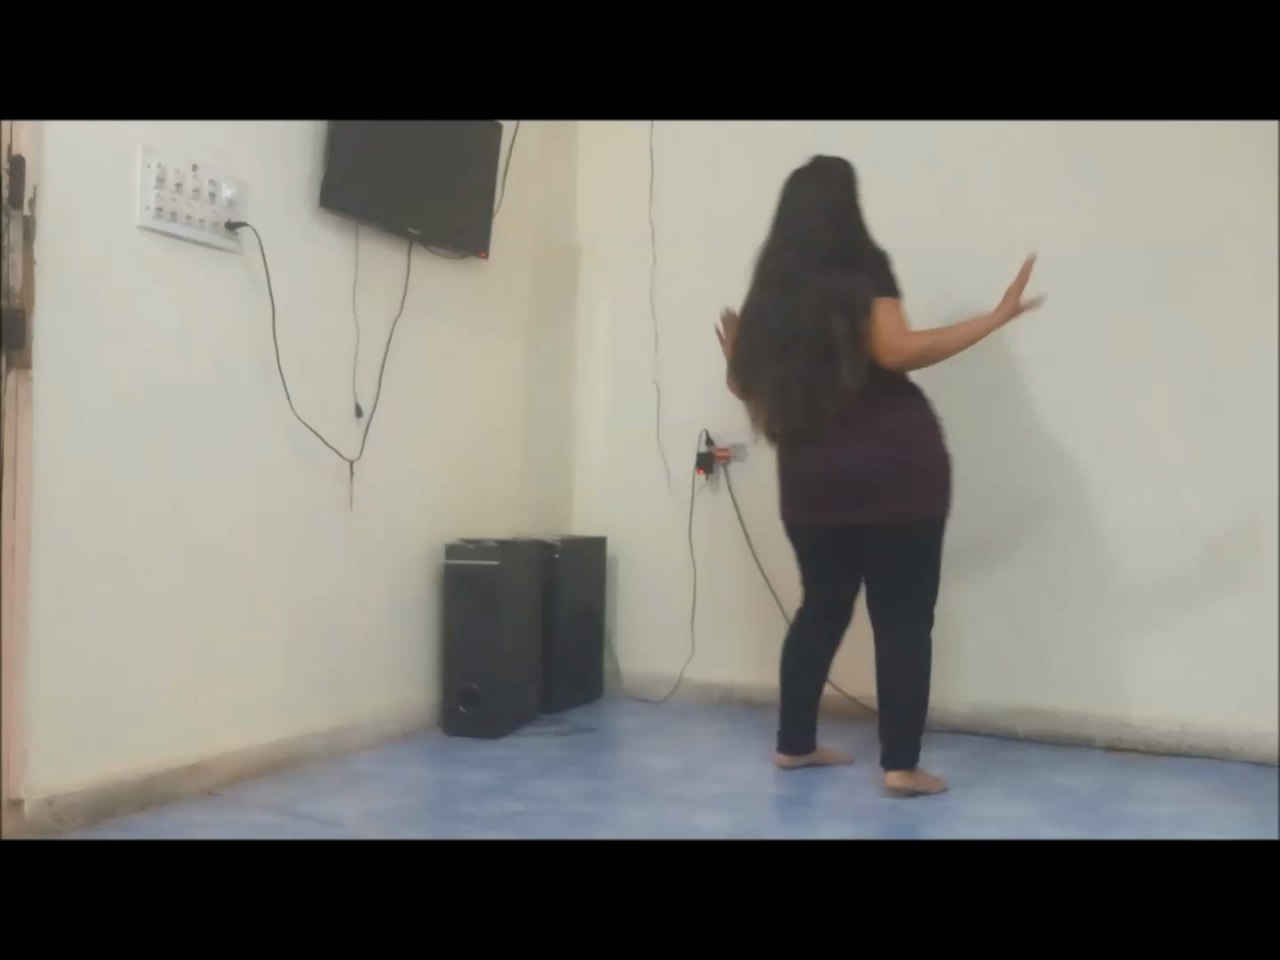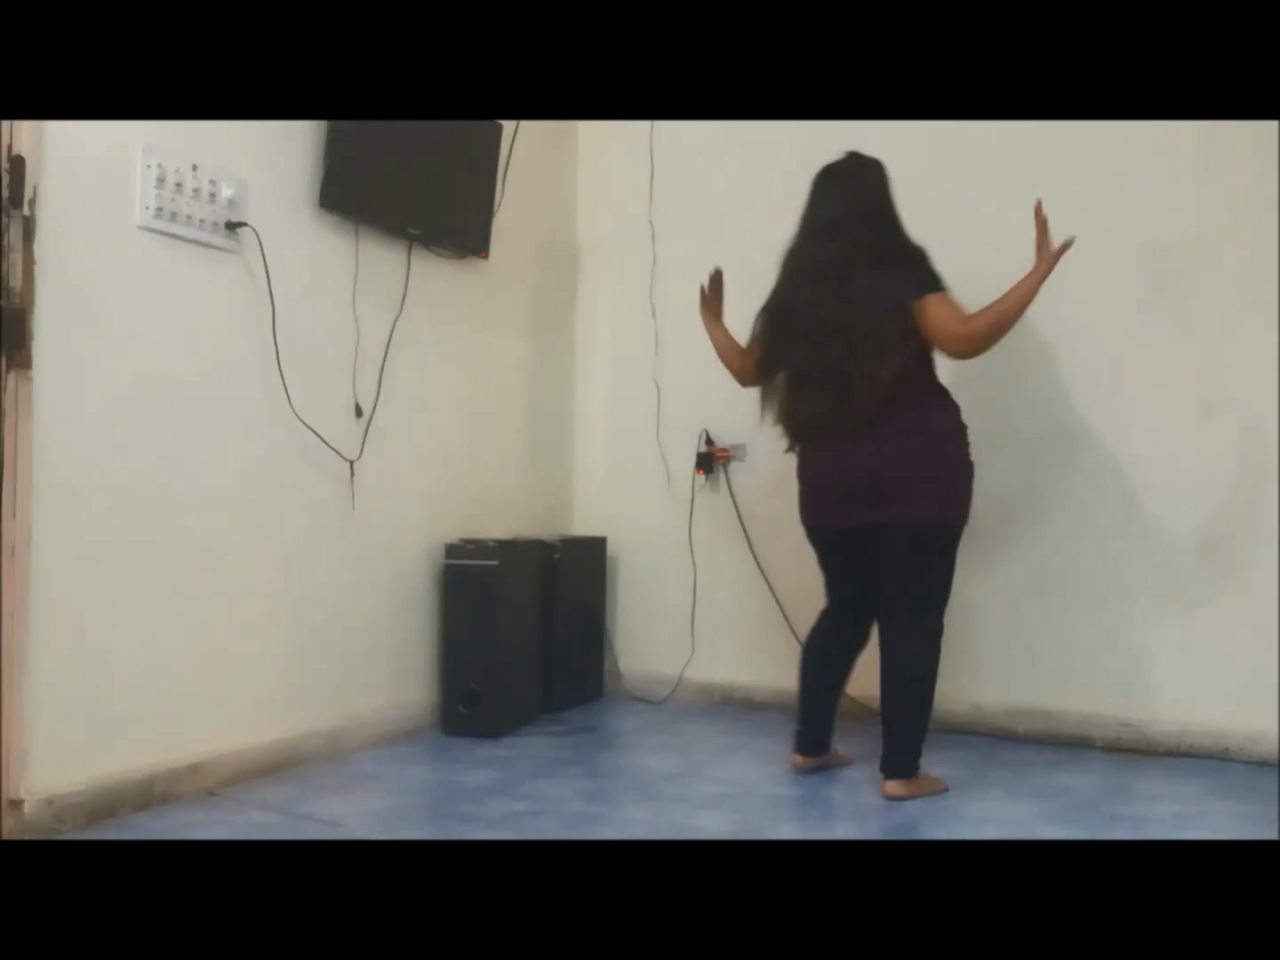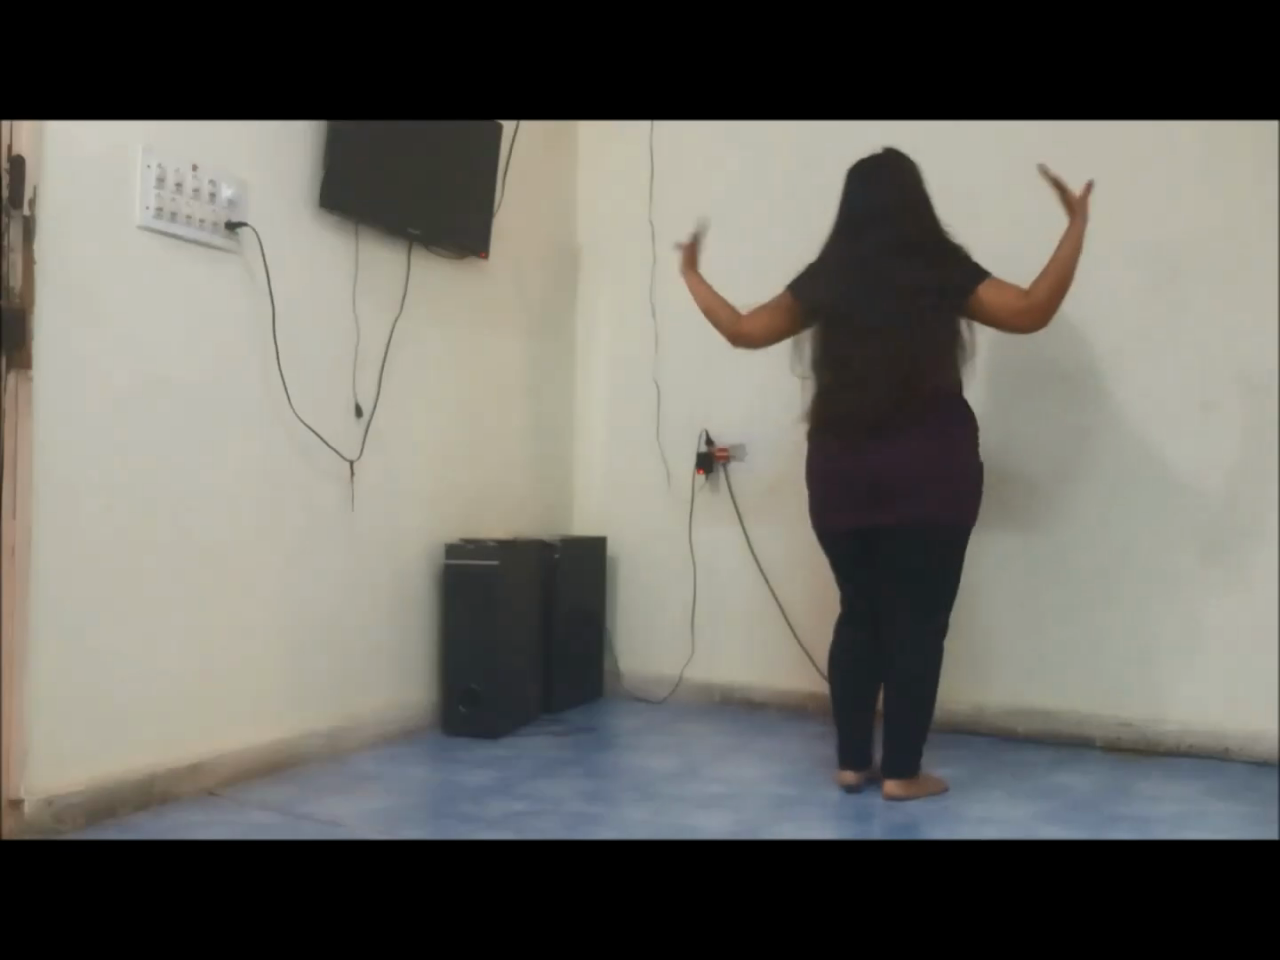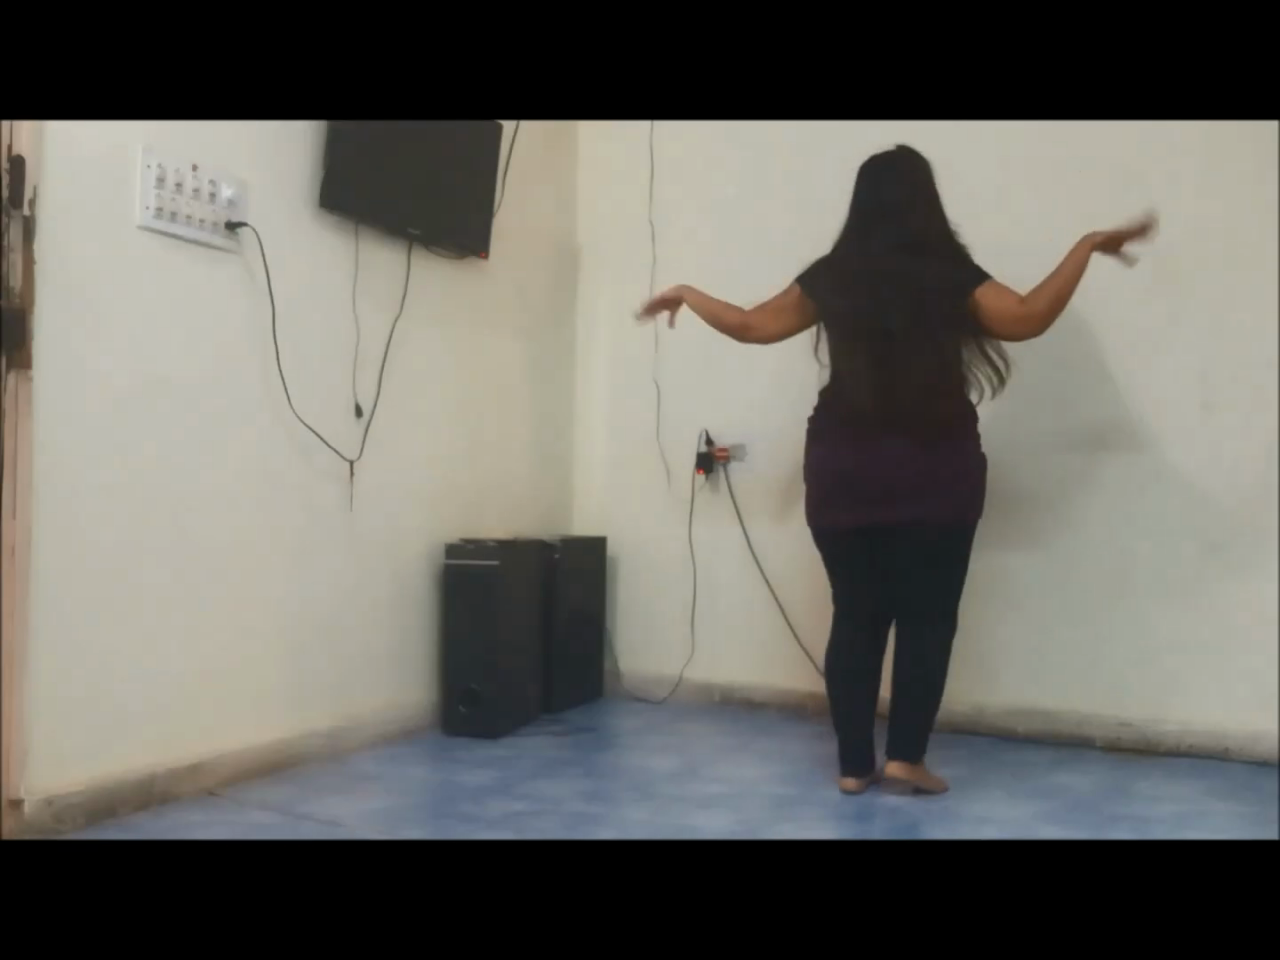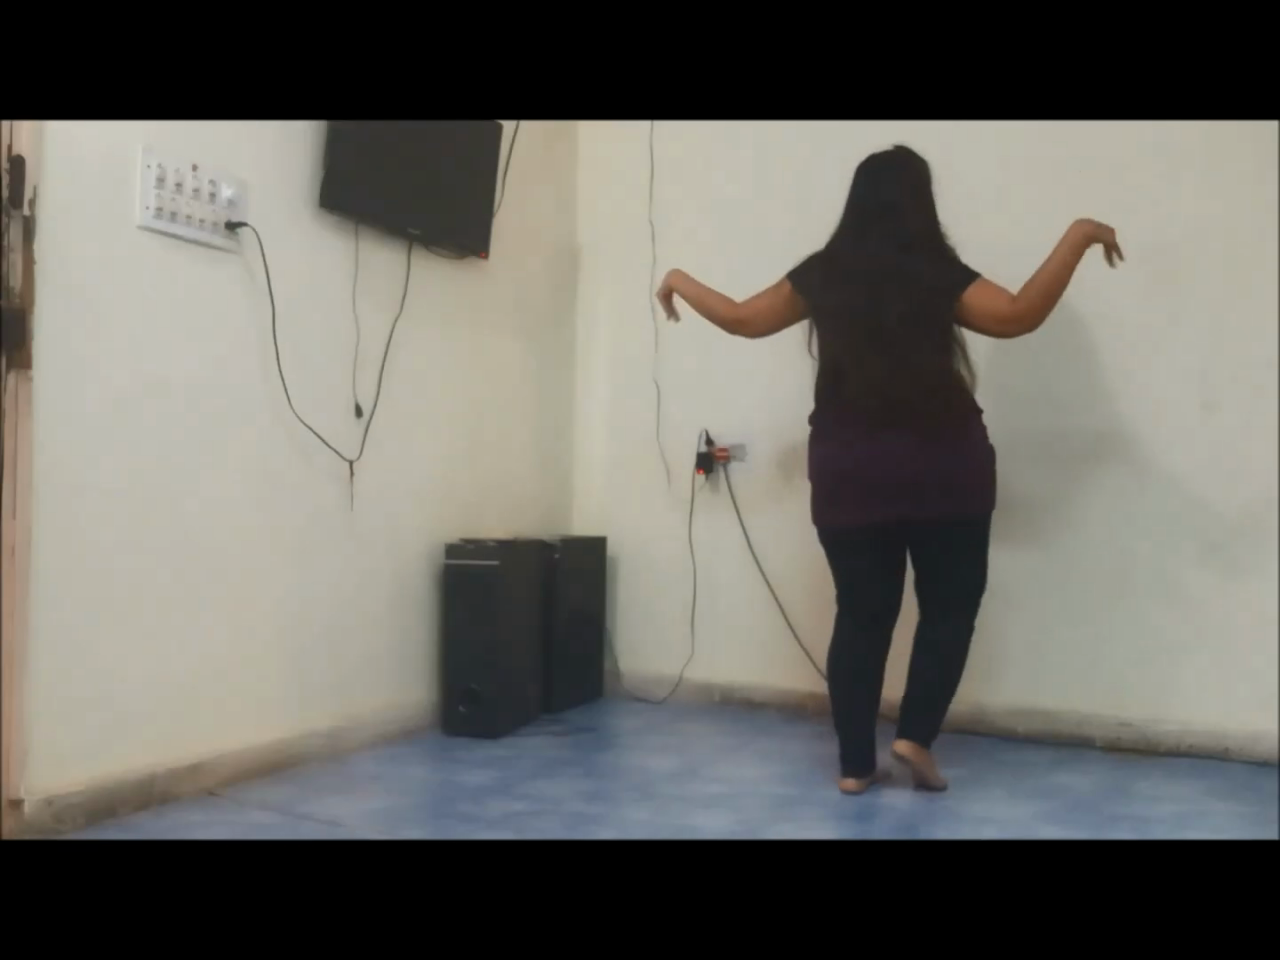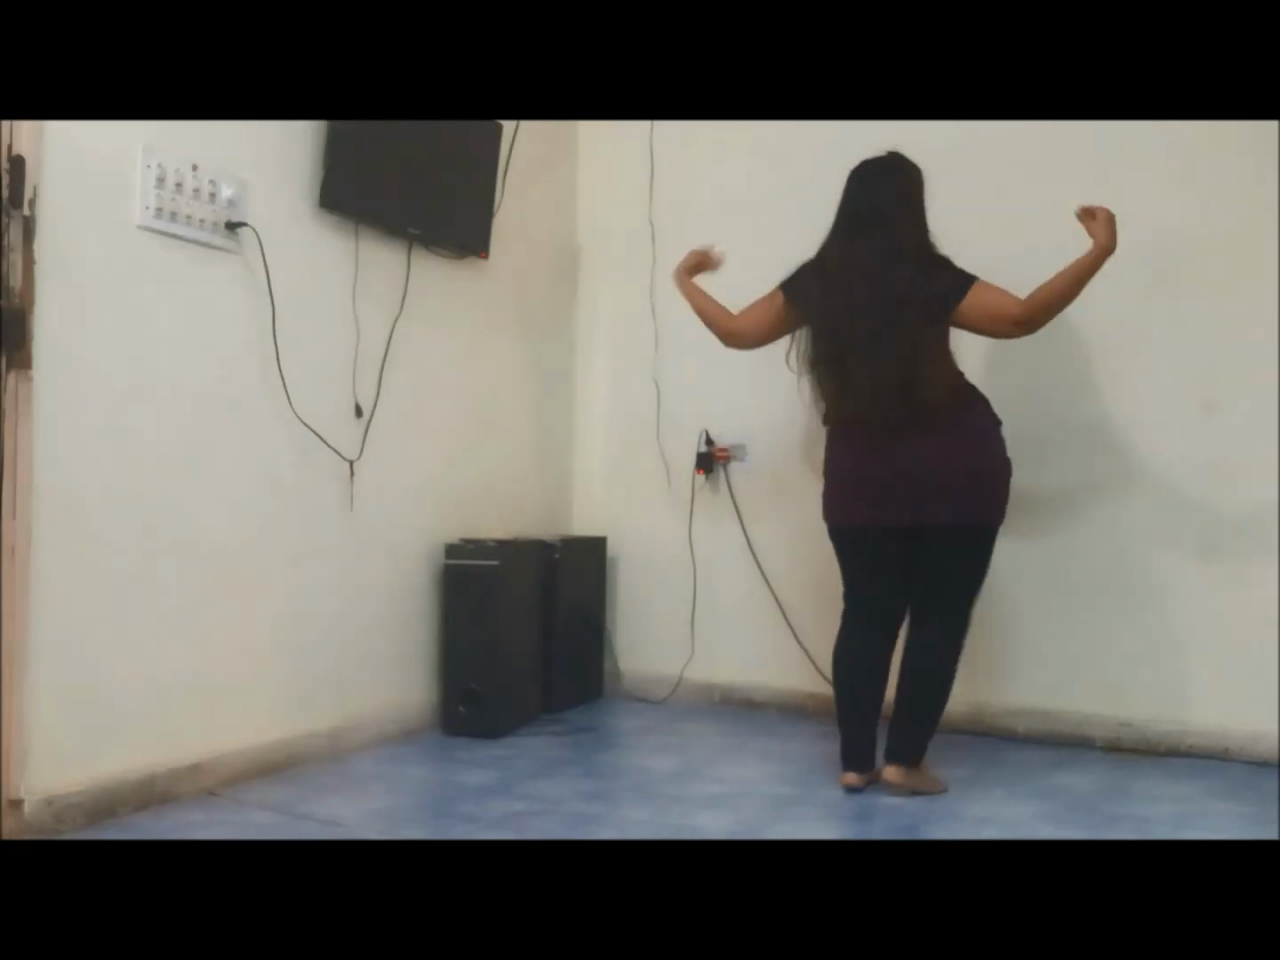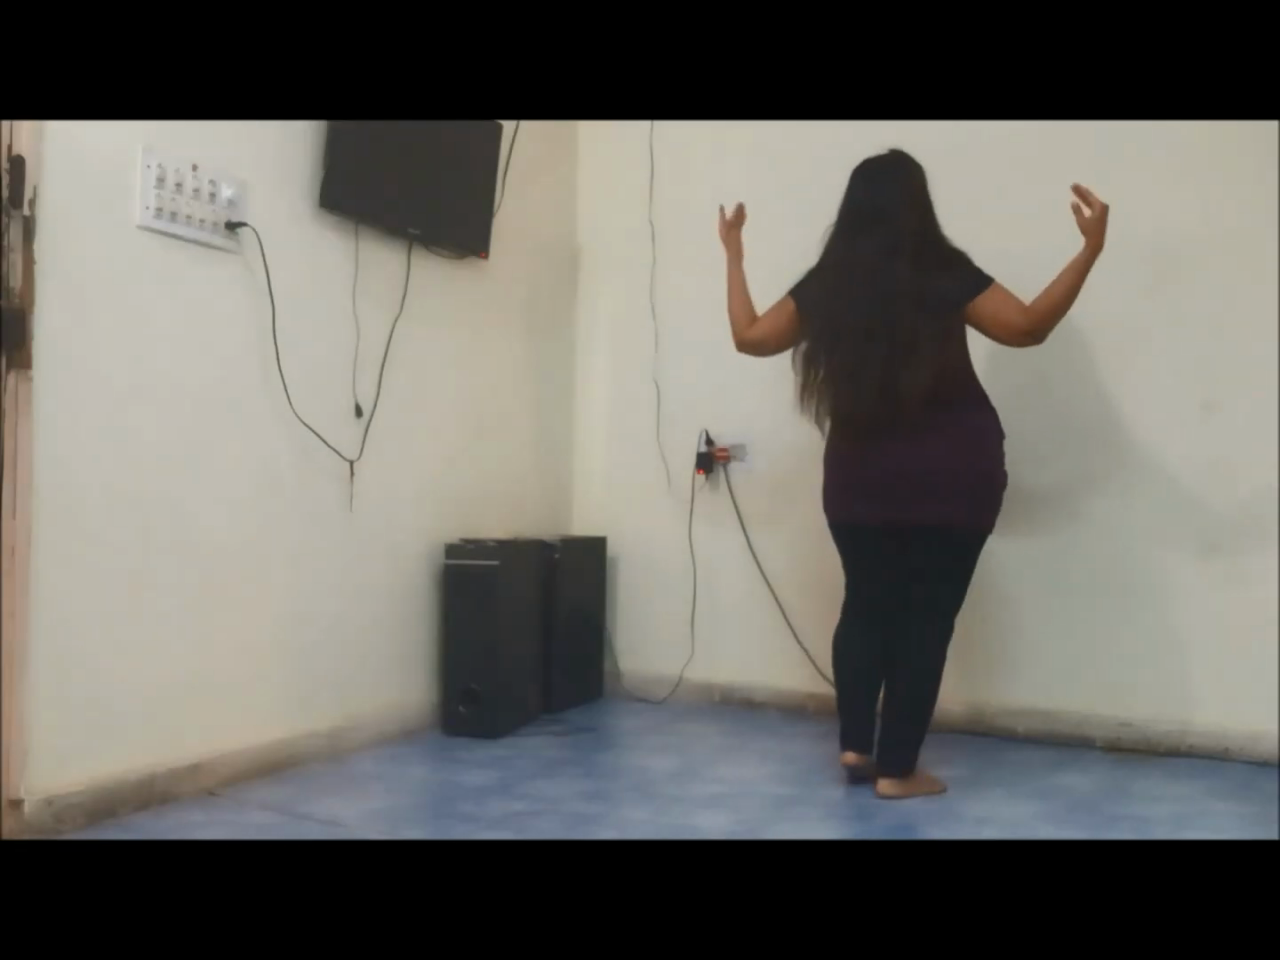
dt=0.2s
person 1, frame 1
left shoulder: (771, 288)
right shoulder: (862, 270)
left elbow: (745, 383)
right elbow: (897, 351)
left wrist: (732, 344)
right wrist: (997, 316)
left hip: (810, 470)
right hip: (892, 463)
left knee: (822, 606)
right knee: (903, 614)
left ankle: (794, 742)
right ankle: (901, 763)
person 1, frame 2
left shoulder: (798, 286)
right shoulder: (899, 270)
left elbow: (747, 370)
right elbow: (962, 338)
left wrist: (712, 318)
right wrist: (1041, 267)
left hip: (829, 473)
right hip: (916, 468)
left knee: (846, 607)
right knee: (913, 618)
left ankle: (810, 744)
right ankle: (901, 770)
person 1, frame 3
left shoulder: (826, 279)
right shoulder: (941, 271)
left elbow: (743, 332)
right elbow: (1029, 312)
left wrist: (693, 276)
right wrist: (1075, 226)
left hip: (841, 471)
right hip: (930, 472)
left knee: (860, 615)
right knee: (918, 621)
left ankle: (852, 760)
right ankle: (902, 771)
person 1, frame 4
left shoulder: (833, 276)
right shoulder: (947, 273)
left elbow: (753, 327)
right elbow: (1027, 319)
left wrist: (682, 294)
right wrist: (1089, 247)
left hip: (843, 472)
right hip: (935, 471)
left knee: (856, 617)
right knee: (927, 617)
left ankle: (854, 764)
right ankle: (905, 756)
person 1, frame 5
left shoulder: (825, 275)
right shoulder: (936, 273)
left elbow: (743, 319)
right elbow: (1018, 316)
left wrist: (678, 283)
right wrist: (1075, 242)
left hip: (848, 471)
right hip: (943, 467)
left knee: (861, 615)
right knee: (950, 607)
left ankle: (855, 764)
right ankle: (915, 736)
person 1, frame 6
left shoulder: (817, 283)
right shoulder: (928, 277)
left elbow: (734, 330)
right elbow: (1020, 317)
left wrist: (685, 281)
right wrist: (1098, 253)
left hip: (860, 474)
right hip: (956, 471)
left knee: (866, 614)
right knee: (940, 615)
left ankle: (855, 761)
right ankle: (904, 759)
person 1, frame 7
left shoulder: (828, 283)
right shoulder: (942, 275)
left elbow: (750, 337)
right elbow: (1028, 327)
left wrist: (734, 255)
right wrist: (1091, 246)
left hip: (859, 470)
right hip: (949, 471)
left knee: (866, 607)
right knee: (926, 617)
left ankle: (855, 744)
right ankle: (897, 767)
